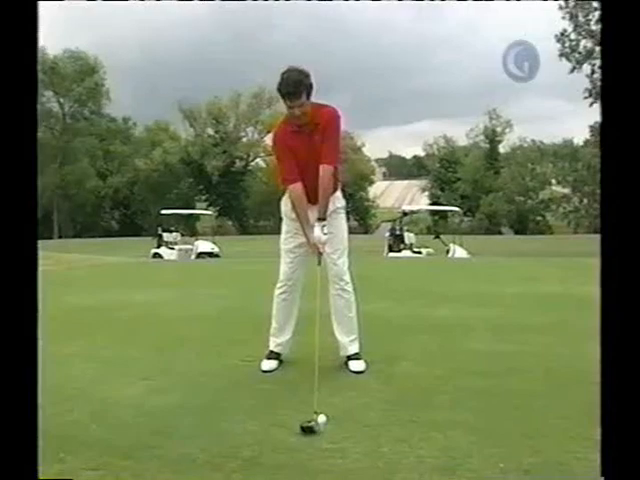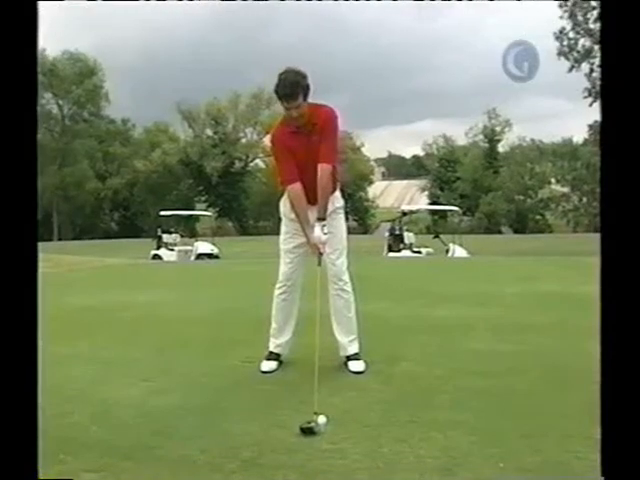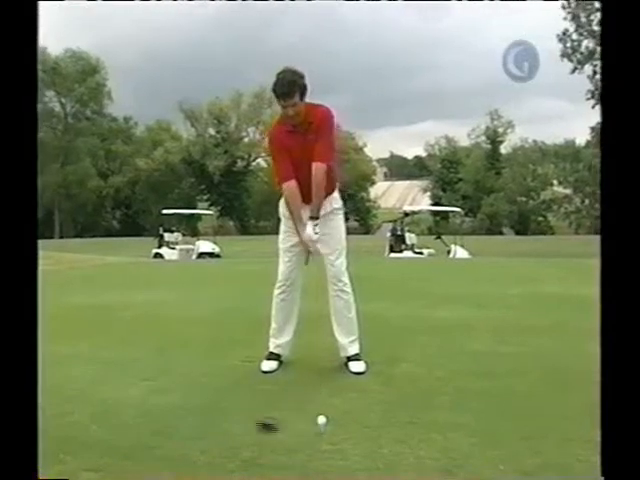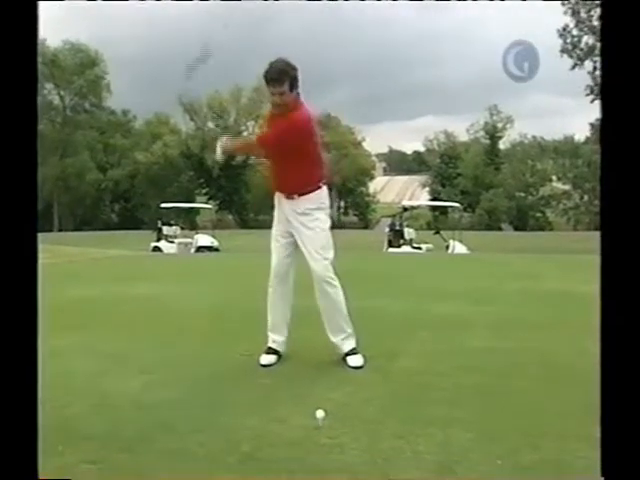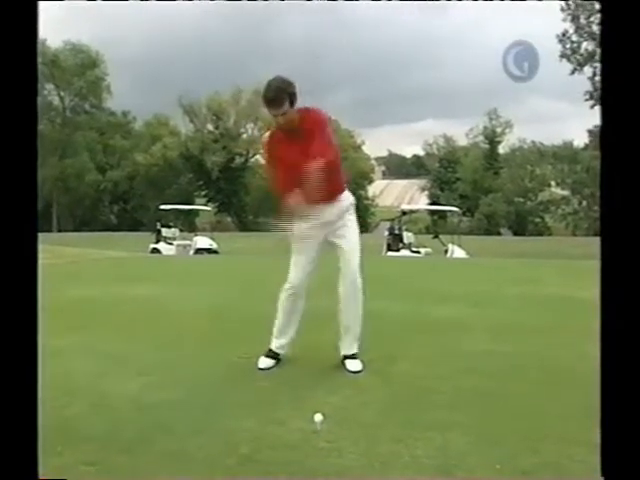
dt=0.5s
person 1, frame 1
left shoulder: (330, 117)
right shoulder: (281, 135)
left elbow: (327, 169)
right elbow: (293, 184)
left wrist: (322, 221)
right wrist: (308, 231)
left hip: (331, 204)
right hip: (295, 208)
left knee: (340, 276)
right knee: (288, 279)
left ankle: (351, 348)
right ankle: (277, 347)
person 1, frame 2
left shoulder: (327, 116)
right shoulder: (279, 135)
left elbow: (325, 170)
right elbow: (292, 184)
left wrist: (321, 221)
right wrist: (308, 231)
left hip: (330, 204)
right hip: (294, 208)
left knee: (339, 277)
right knee: (287, 279)
left ankle: (350, 349)
right ankle: (277, 348)
person 1, frame 3
left shoulder: (324, 117)
right shoulder: (277, 134)
left elbow: (320, 169)
right elbow: (287, 182)
left wrist: (314, 219)
right wrist: (299, 227)
left hip: (327, 205)
right hip: (294, 207)
left knee: (338, 277)
right knee: (286, 280)
left ankle: (351, 349)
right ankle: (277, 348)
person 1, frame 4
left shoulder: (299, 121)
right shoulder: (276, 112)
left elbow: (257, 145)
right elbow: (262, 148)
left wrist: (229, 146)
right wrist: (236, 145)
left hip: (310, 203)
right hip: (283, 202)
left knee: (322, 272)
right knee: (279, 273)
left ankle: (347, 344)
right ankle: (276, 342)
person 1, frame 5
left shoulder: (314, 119)
right shoulder: (272, 143)
left elbow: (317, 166)
right elbow: (284, 188)
left wrist: (302, 197)
right wrist: (294, 206)
left hip: (341, 206)
right hip: (309, 214)
left knee: (351, 277)
right knee: (296, 282)
left ankle: (349, 349)
right ankle: (277, 346)
